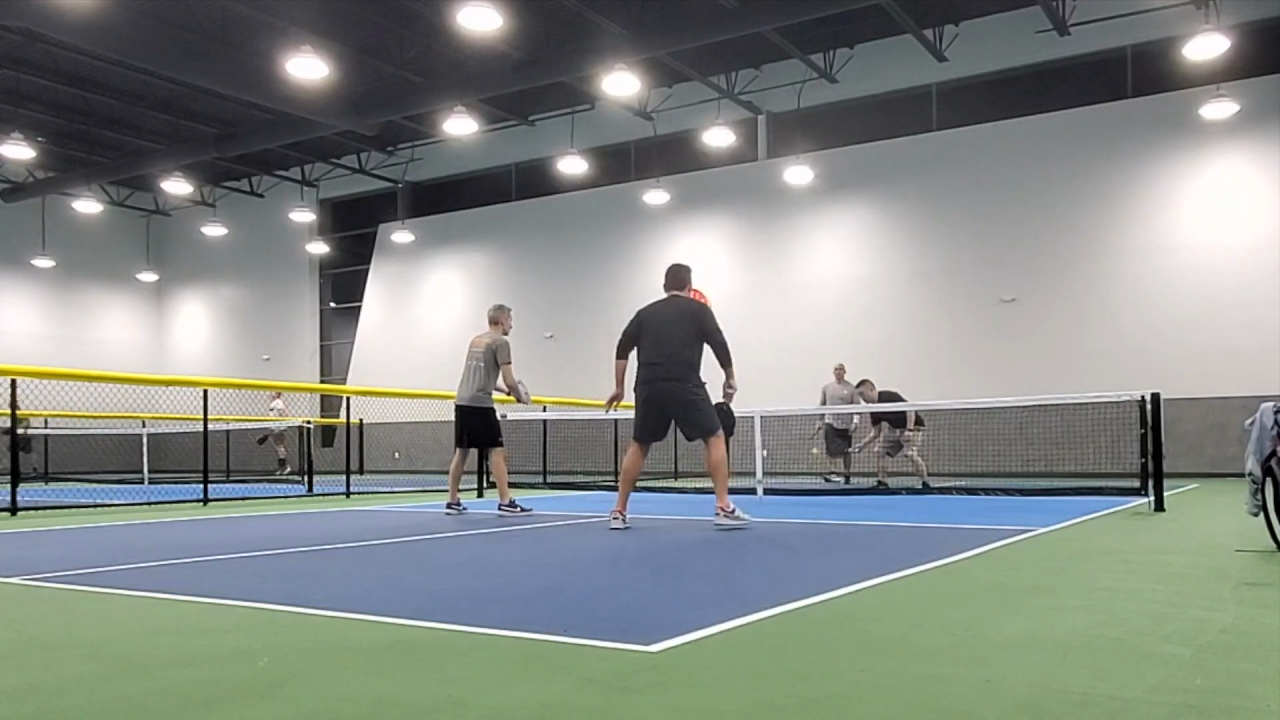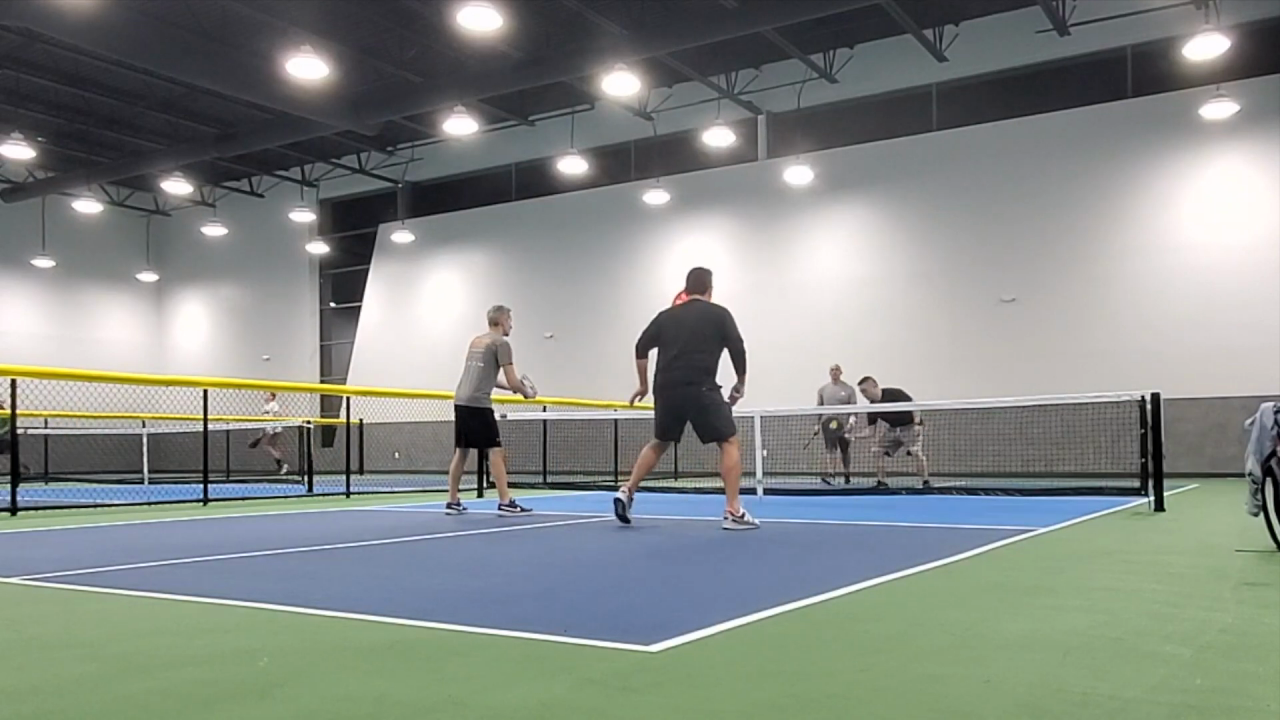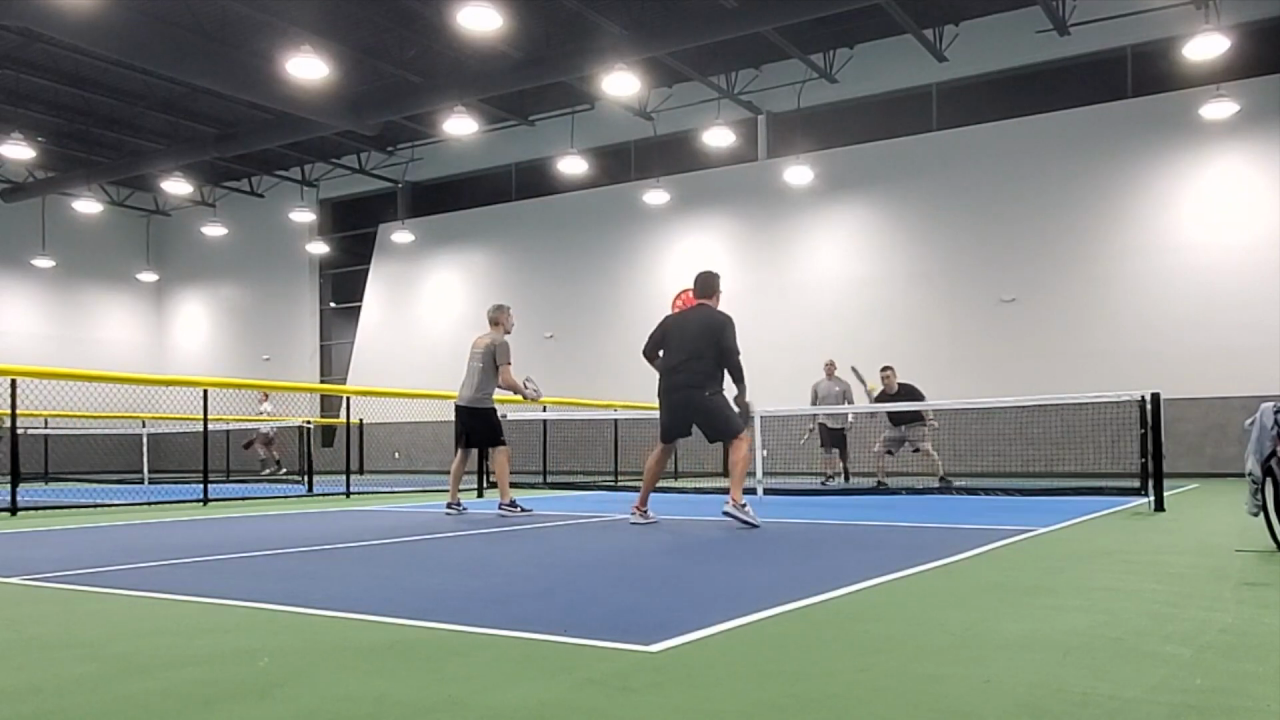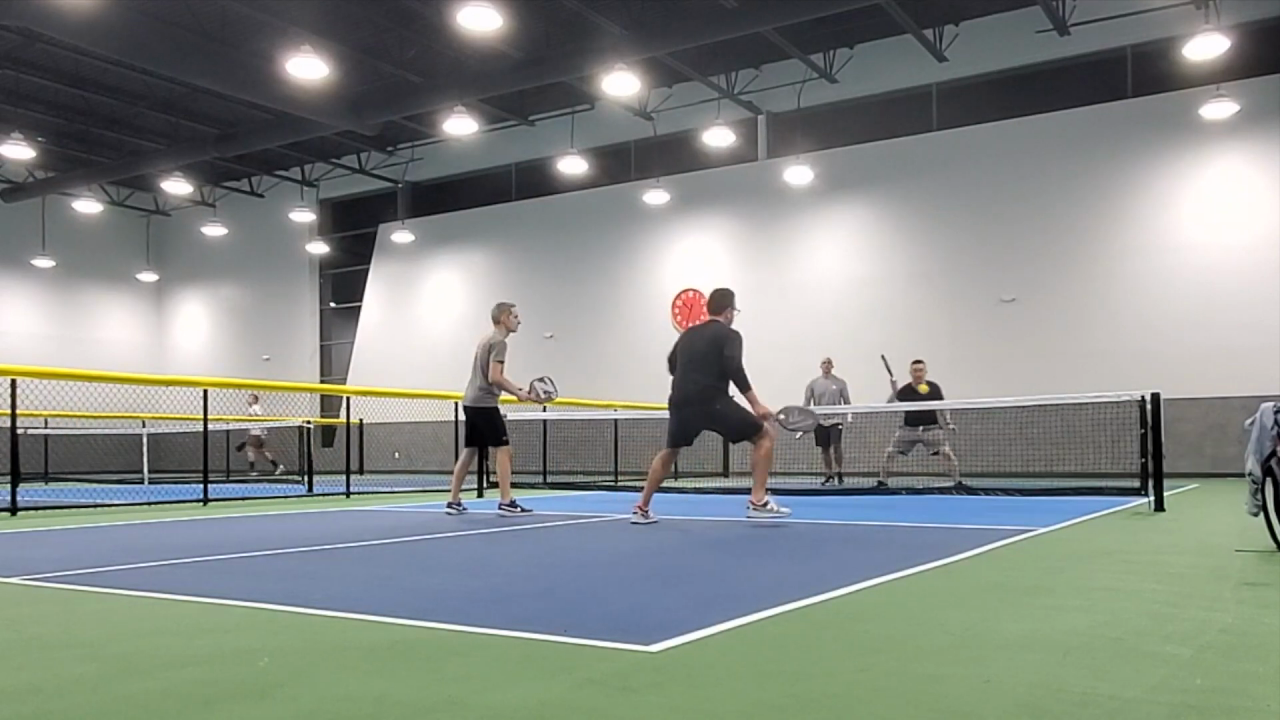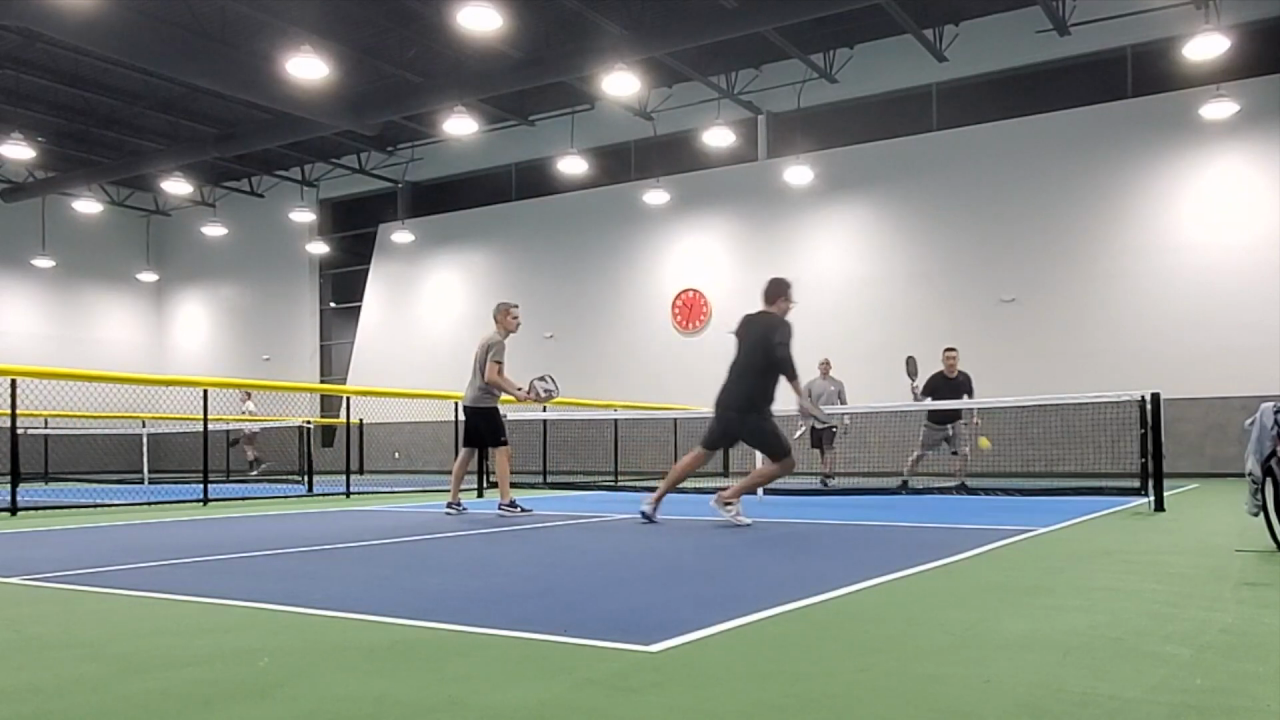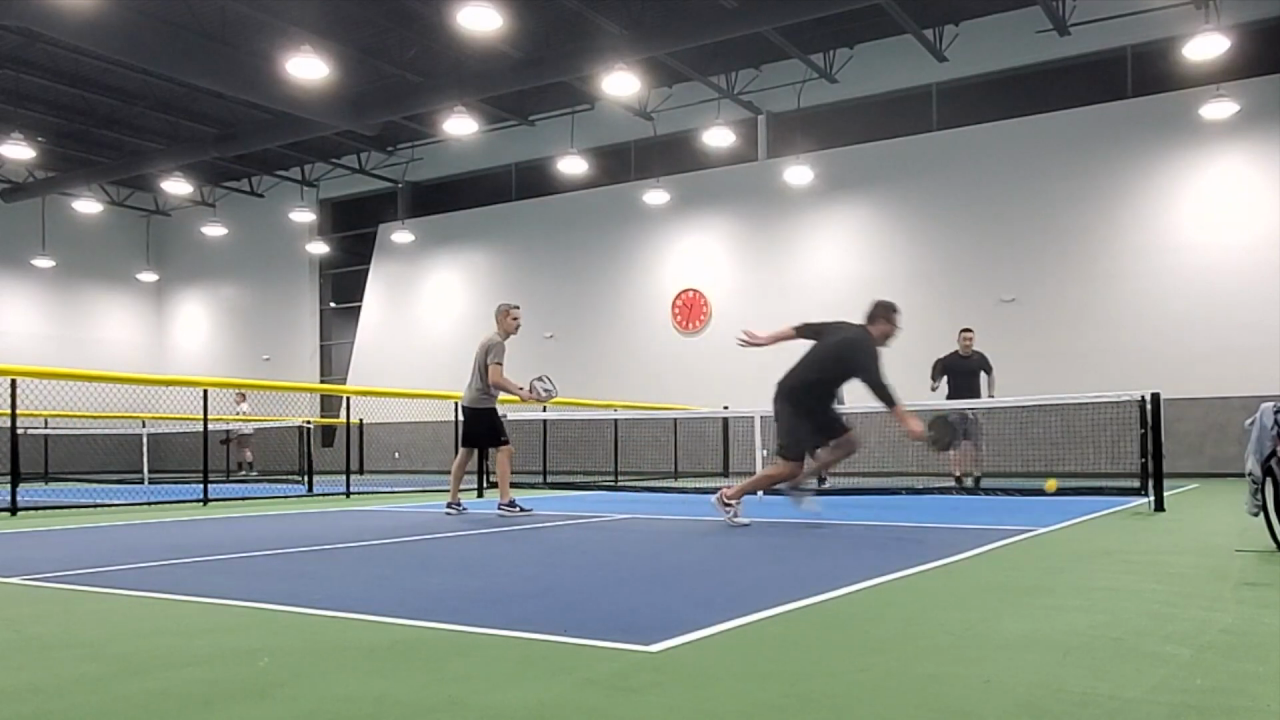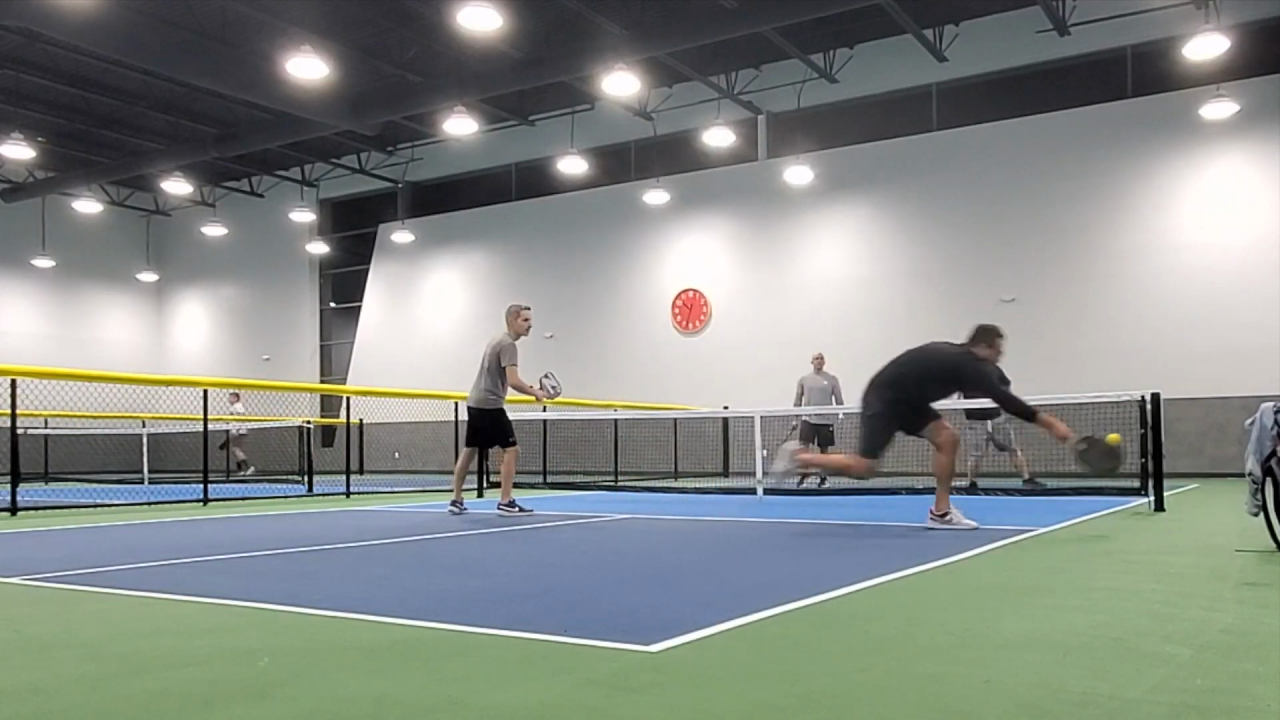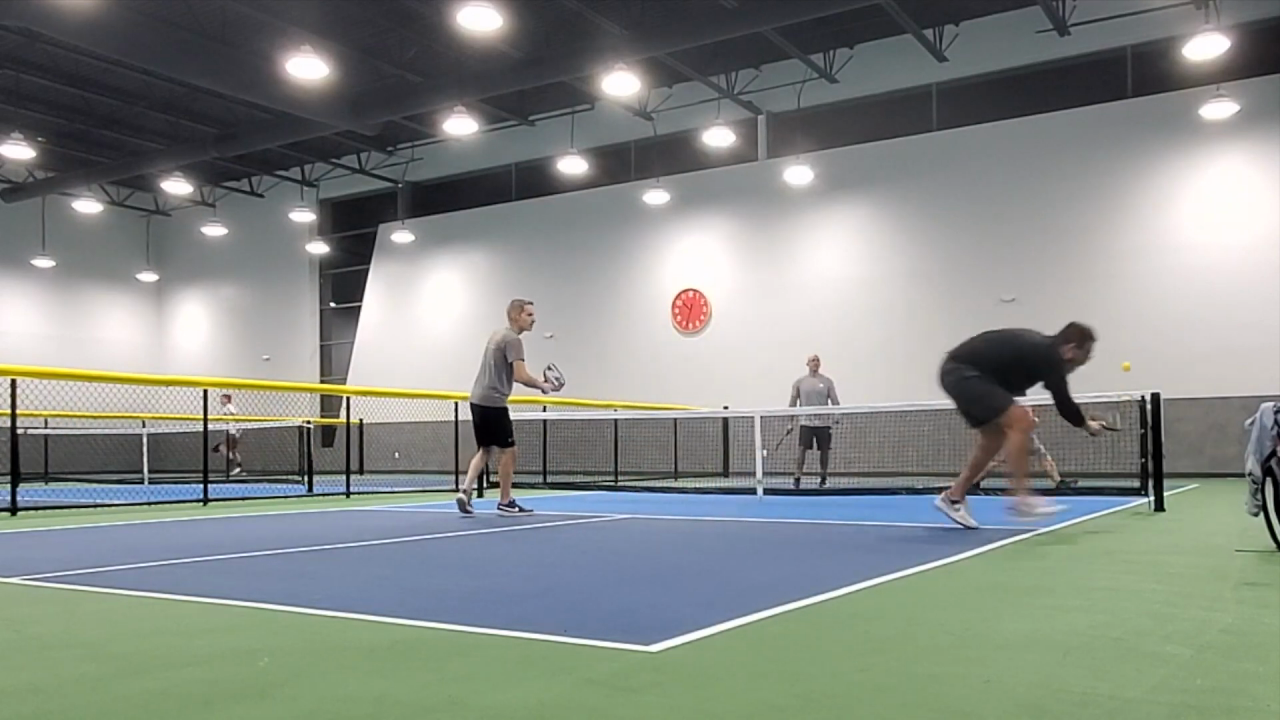
dt=0.2s
person 1, frame 1
left shoulder: (646, 313)
right shoulder: (698, 309)
left elbow: (623, 348)
right elbow: (718, 343)
left wrist: (619, 388)
right wrist: (730, 378)
left hip: (648, 387)
right hip: (684, 385)
left knee: (638, 446)
right knee: (715, 439)
left ankle: (619, 512)
right ankle: (724, 507)
person 1, frame 2
left shoulder: (666, 316)
right shoulder: (718, 313)
left elbow: (642, 347)
right elbow: (737, 348)
left wrist: (643, 384)
right wrist: (740, 383)
left hip: (666, 388)
right hip: (700, 388)
left knee: (659, 443)
right knee: (730, 443)
left ankle: (627, 491)
right ankle: (733, 511)
person 1, frame 3
left shoulder: (673, 320)
right shoulder: (721, 320)
left elbow: (649, 351)
right elbow: (731, 358)
right wrist: (742, 392)
left hip: (671, 393)
right hip: (704, 391)
left knee: (665, 446)
right knee: (740, 439)
left ankle: (640, 508)
right ankle: (736, 500)
person 1, frame 4
left shoulder: (688, 335)
right shoulder: (729, 335)
left elbow: (673, 366)
right elbow: (733, 369)
right wrist: (756, 403)
left hip: (680, 404)
right hip: (713, 402)
left knee: (669, 452)
right knee: (765, 436)
left ankle: (641, 509)
right ankle: (758, 501)
person 1, frame 5
left shoulder: (749, 321)
right shoulder: (779, 326)
right elbow: (782, 358)
right wrist: (800, 394)
left hip: (728, 403)
right hip: (750, 409)
left knee: (702, 454)
right knee: (784, 463)
left ankle: (654, 501)
right ankle: (728, 498)
person 1, frame 6
left shoulder: (844, 331)
right shoulder: (864, 346)
left elbow: (802, 330)
right elbow: (877, 384)
left wrist: (766, 339)
right wrist: (907, 419)
left hip: (810, 401)
right hip: (793, 399)
left knee: (848, 444)
right knee: (790, 468)
left ankle: (799, 483)
right ankle: (729, 497)
person 1, frame 7
left shoulder: (950, 353)
right shoulder: (970, 366)
left elbow: (916, 364)
right elbow: (1005, 400)
right wrist: (1050, 423)
left hip: (905, 400)
right hip: (882, 398)
left knee: (948, 440)
right knee: (863, 467)
left ankle: (941, 512)
right ankle: (797, 456)
person 1, frame 8
left shoulder: (1037, 346)
right shoulder: (1049, 357)
right elbow: (1065, 406)
right wrist: (1088, 425)
left hip: (960, 370)
right hip: (960, 372)
left knee: (994, 437)
right knee: (1022, 422)
left ankle: (954, 498)
right ankle: (1022, 496)
person 2, frame 1
left shoulder: (476, 341)
right shoulder: (500, 342)
right elbow: (509, 380)
left wrist: (507, 391)
right wrist: (520, 396)
left hip: (462, 402)
right hip: (480, 404)
left knee: (461, 451)
right knee: (496, 451)
left ankle: (453, 501)
right ankle: (505, 502)
person 2, frame 2
left shoulder: (476, 341)
right shoulder: (501, 343)
right elbow: (512, 380)
left wrist: (516, 388)
right wrist: (527, 392)
left hip: (461, 401)
right hip: (478, 404)
left knee: (461, 451)
right knee: (495, 451)
left ankle: (452, 501)
right ankle: (505, 502)
person 2, frame 3
left shoulder: (478, 341)
right shoulder: (500, 343)
right elbow: (507, 379)
left wrist: (517, 389)
right wrist: (526, 393)
left hip: (463, 403)
right hip: (481, 404)
left knee: (463, 452)
right knee: (500, 450)
left ankle: (453, 501)
right ankle: (506, 502)
person 2, frame 4
left shoulder: (487, 340)
right shoulder: (499, 342)
right elbow: (494, 378)
left wrist: (519, 390)
right wrist: (517, 393)
left hip: (471, 402)
right hip: (484, 404)
left knee: (470, 452)
right knee: (503, 450)
left ankle: (453, 501)
right ankle: (506, 502)
person 2, frame 5
left shoulder: (490, 340)
right shoulder: (497, 342)
left elbow: (500, 376)
right elbow: (490, 378)
left wrist: (521, 390)
right wrist: (514, 393)
left hip: (472, 403)
right hip: (484, 404)
left knee: (467, 451)
right knee: (502, 451)
left ankle: (453, 501)
right ankle: (506, 502)
person 2, frame 6
left shoulder: (490, 341)
right shoulder: (496, 344)
left elbow: (498, 377)
right elbow: (494, 380)
left wrist: (522, 389)
right wrist: (518, 393)
left hip: (471, 403)
right hip: (482, 405)
left knee: (466, 451)
right knee: (504, 450)
left ankle: (453, 501)
right ankle: (505, 502)
person 2, frame 7
left shoulder: (498, 341)
right shoulder: (508, 345)
right elbow: (513, 381)
left wrist: (531, 388)
right wrist: (534, 393)
left hip: (476, 403)
right hip: (490, 405)
left knee: (469, 451)
right knee: (511, 450)
left ankle: (456, 500)
right ankle: (506, 502)
person 2, frame 8
left shoulder: (497, 335)
right shoulder: (512, 340)
right elbow: (521, 376)
left wrist: (537, 382)
right wrist: (542, 385)
left hip: (478, 400)
right hip: (493, 402)
left knee: (486, 451)
right knee: (508, 451)
left ankle: (465, 490)
right ankle: (505, 502)
